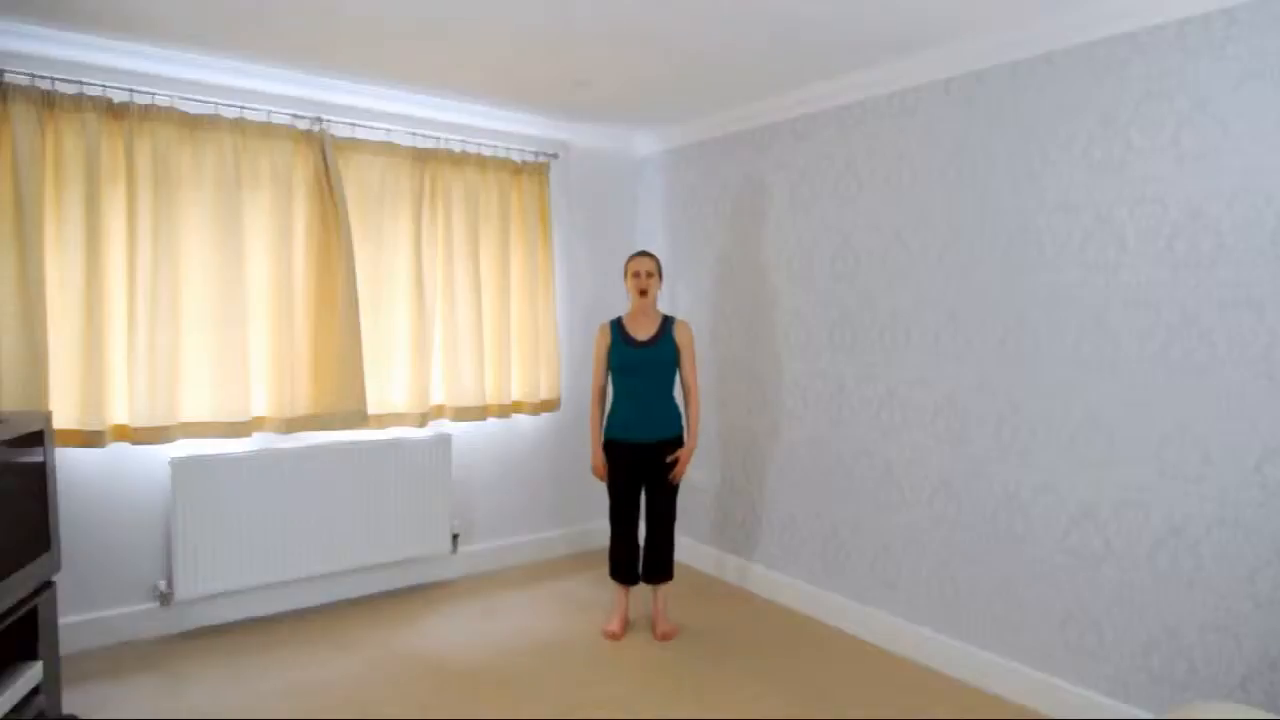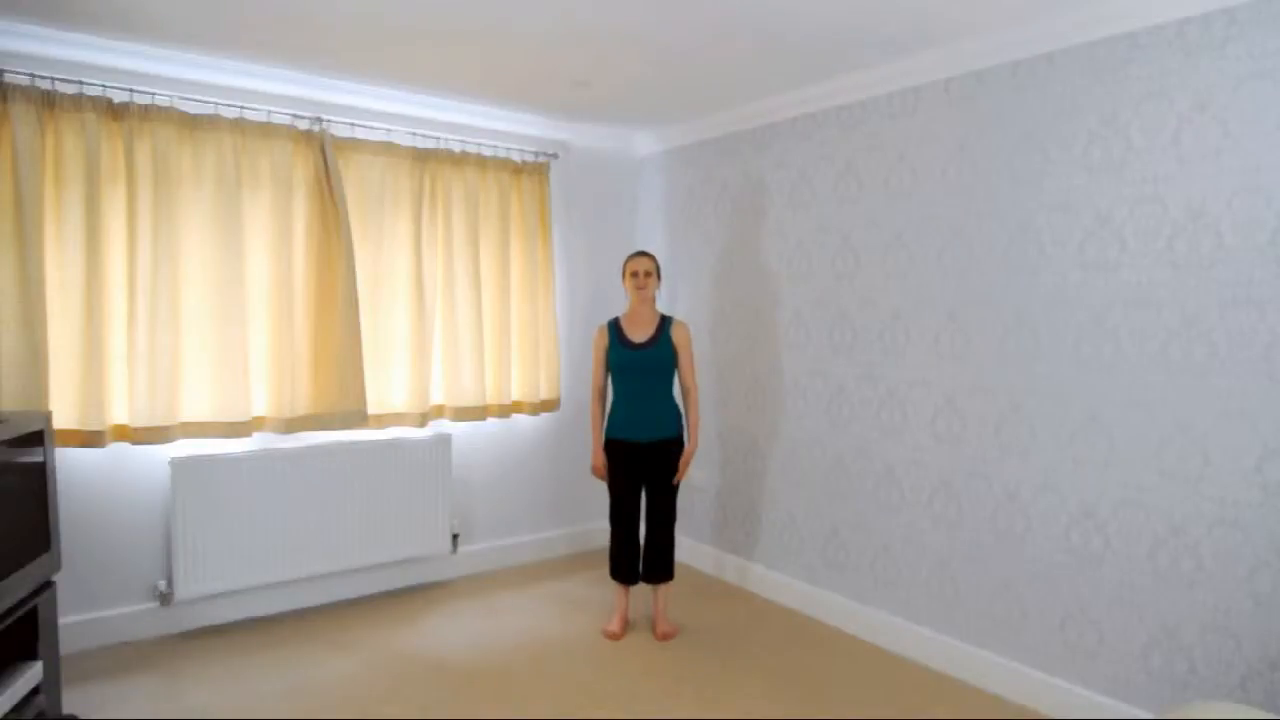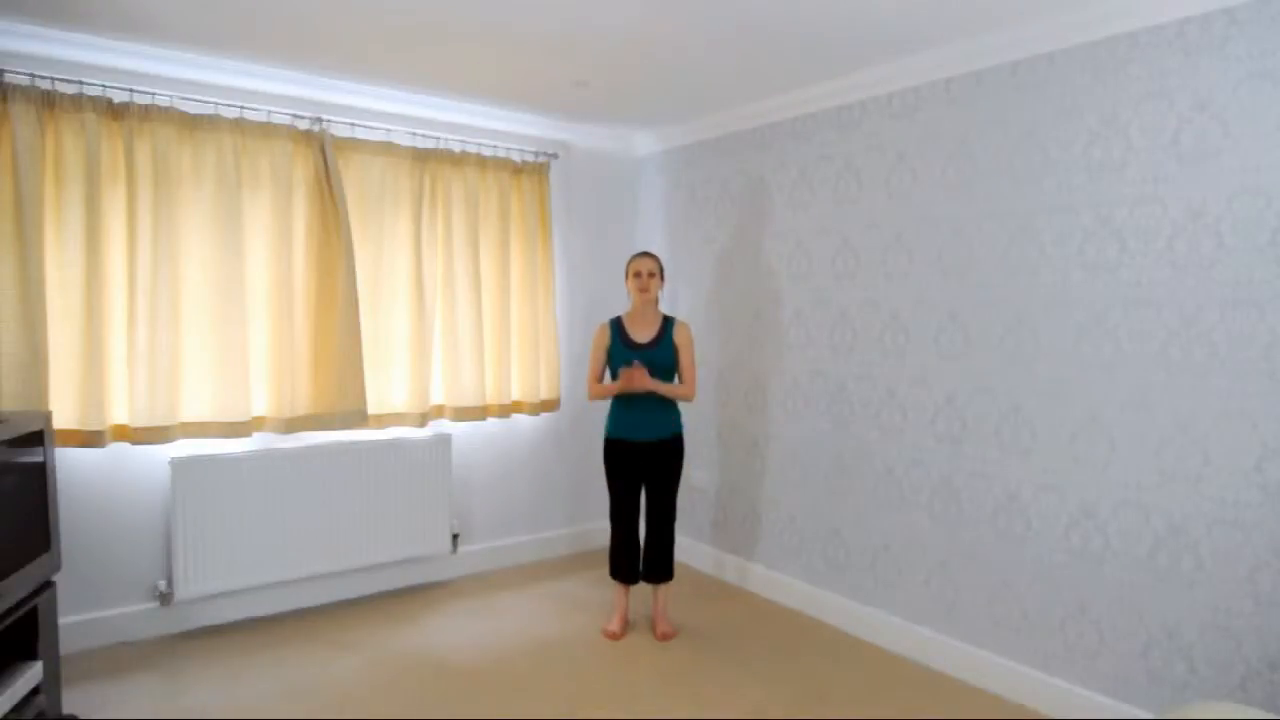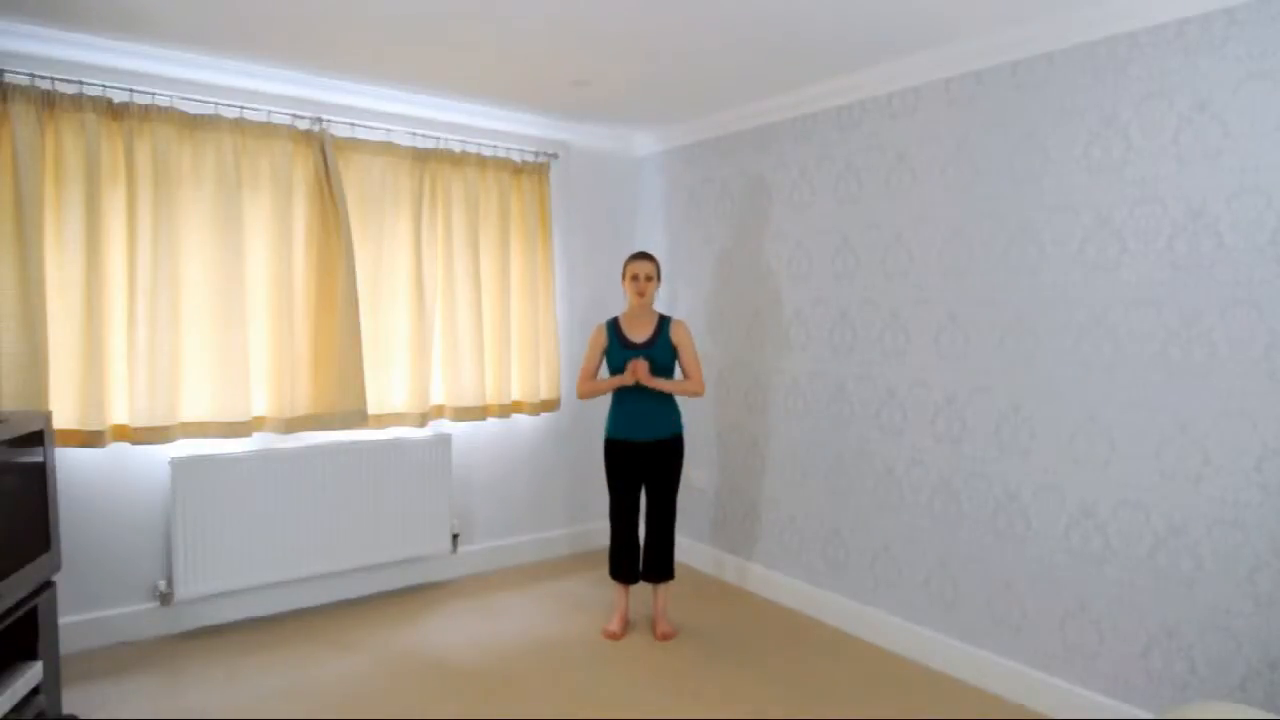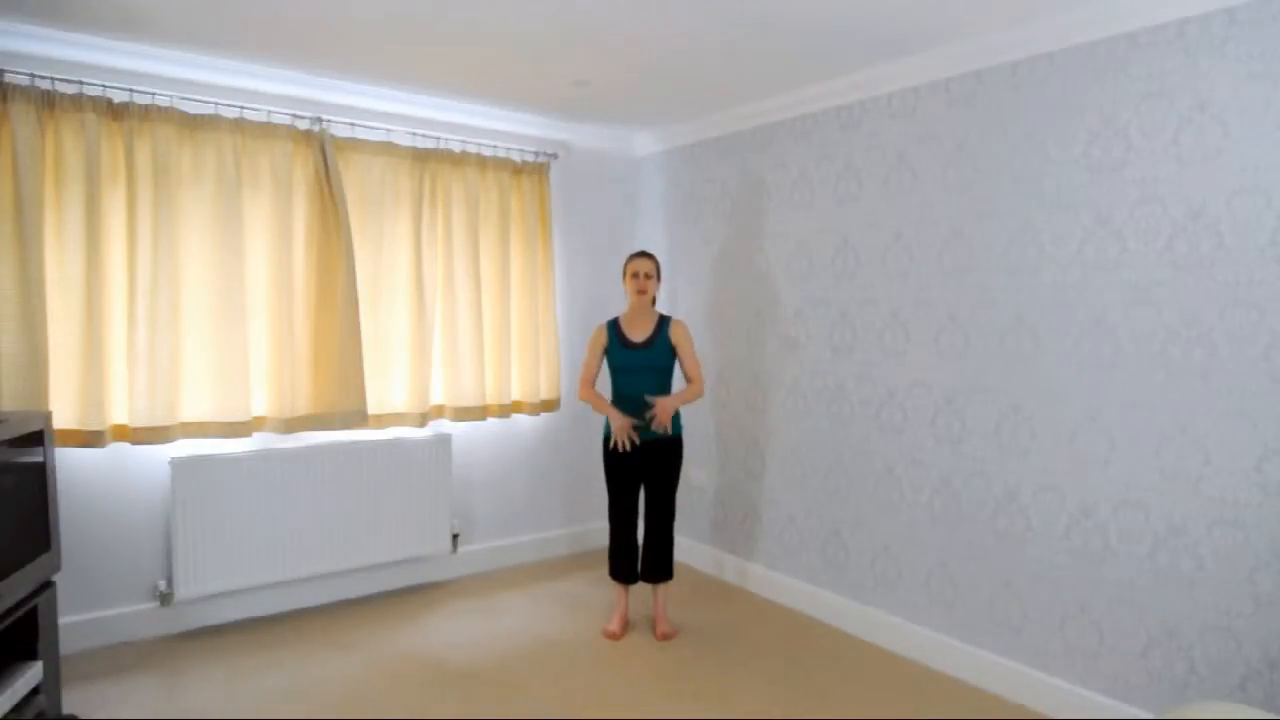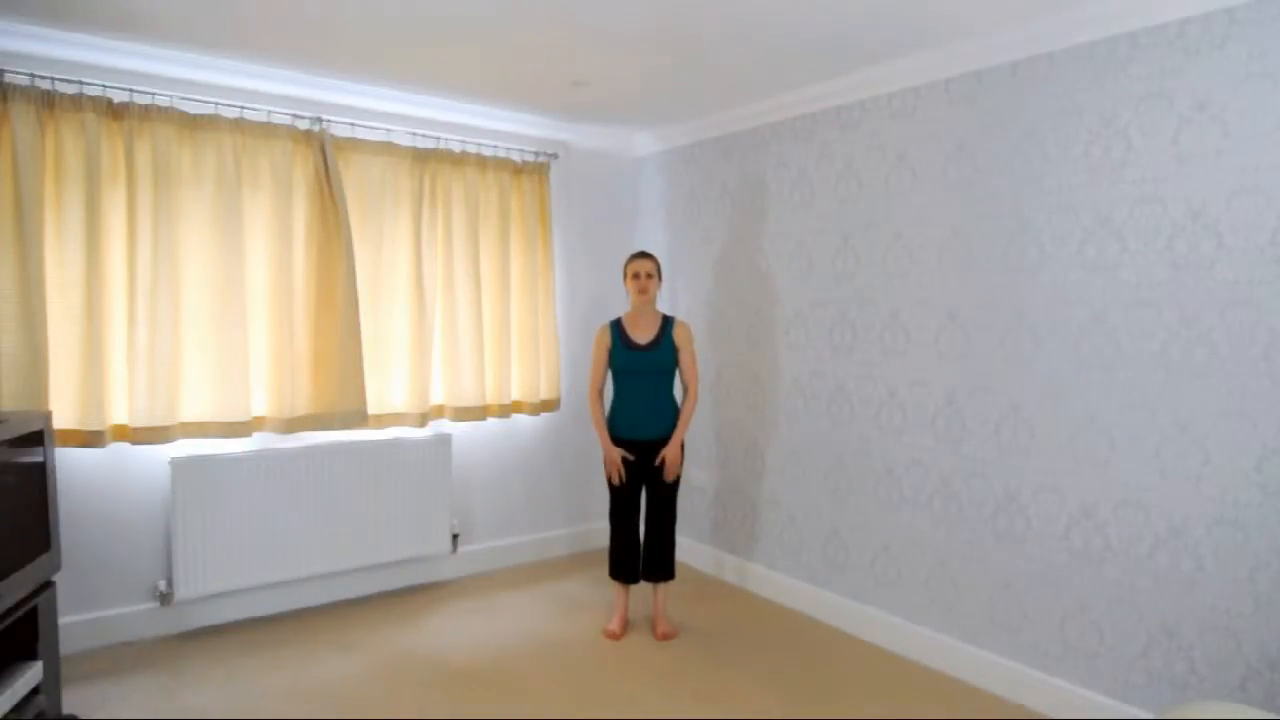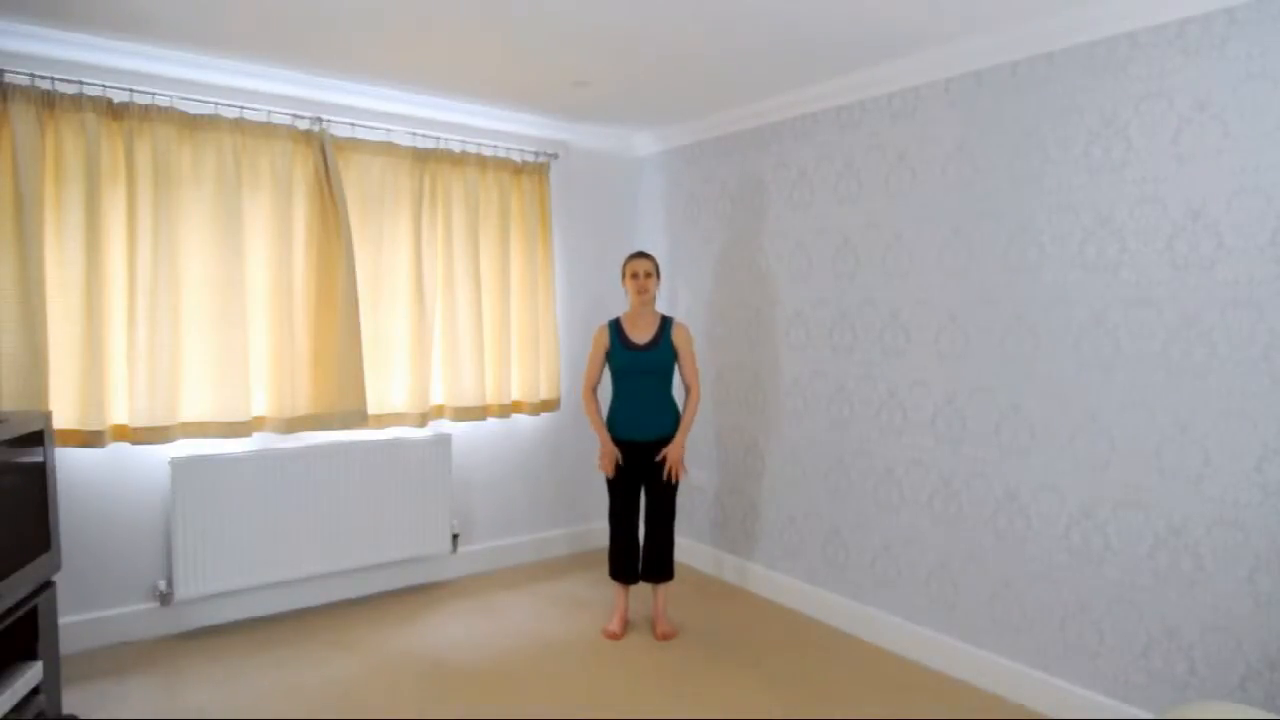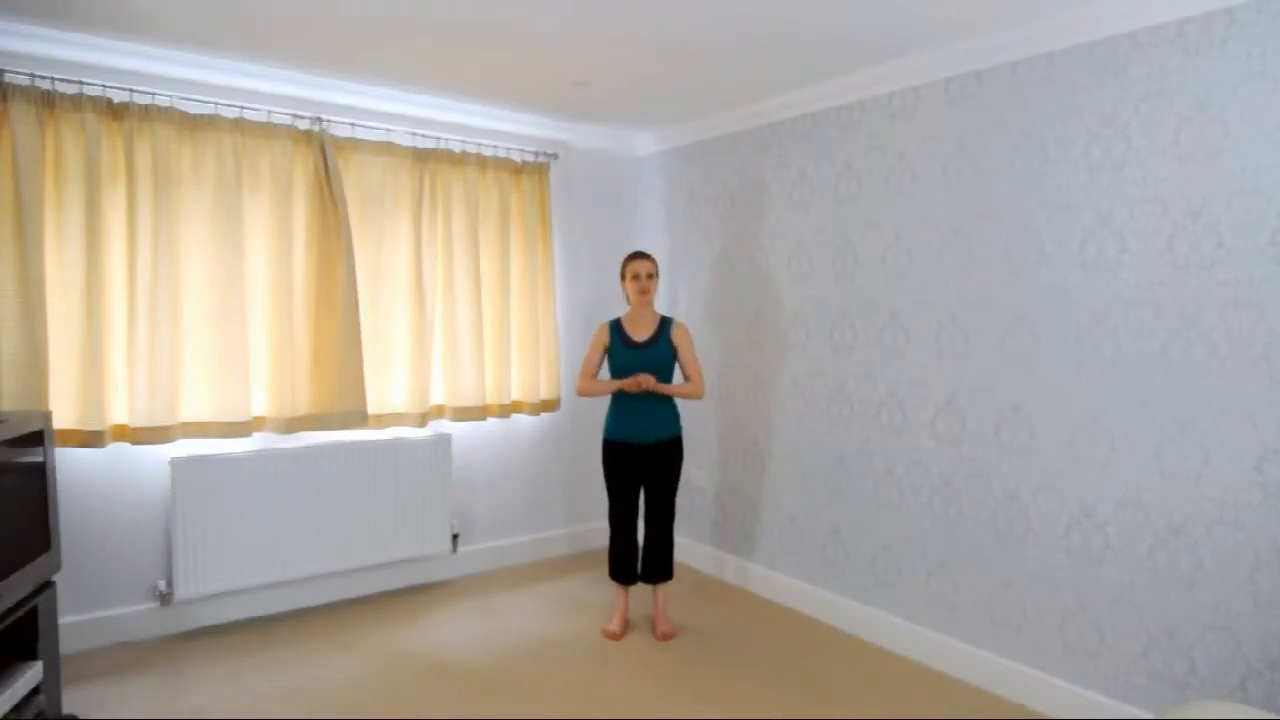
dt=0.5s
person 1, frame 1
left shoulder: (678, 330)
right shoulder: (609, 331)
left elbow: (691, 389)
right elbow: (598, 392)
left wrist: (691, 441)
right wrist: (596, 447)
left hip: (665, 442)
right hip: (621, 443)
left knee: (661, 522)
right knee: (622, 522)
left ankle: (660, 609)
right ankle: (620, 608)
person 1, frame 2
left shoulder: (676, 330)
right shoulder: (607, 332)
left elbow: (689, 389)
right elbow: (597, 393)
left wrist: (692, 442)
right wrist: (597, 447)
left hip: (665, 442)
right hip: (621, 442)
left knee: (661, 521)
right knee: (622, 521)
left ankle: (660, 609)
right ankle: (621, 608)
person 1, frame 3
left shoulder: (678, 330)
right shoulder: (608, 331)
left elbow: (689, 390)
right elbow: (593, 389)
left wrist: (651, 384)
right wrist: (621, 385)
left hip: (665, 440)
right hip: (620, 440)
left knee: (662, 520)
right knee: (622, 520)
left ankle: (660, 609)
right ankle: (620, 608)
person 1, frame 4
left shoulder: (675, 329)
right shoulder: (606, 331)
left elbow: (697, 385)
right elbow: (583, 388)
left wrist: (653, 380)
right wrist: (622, 378)
left hip: (665, 440)
right hip: (621, 441)
left knee: (662, 519)
right knee: (622, 520)
left ankle: (661, 609)
right ankle: (621, 608)
person 1, frame 5
left shoulder: (674, 329)
right shoulder: (606, 331)
left elbow: (697, 385)
right elbow: (585, 388)
left wrist: (672, 401)
right wrist: (611, 412)
left hip: (663, 441)
right hip: (621, 440)
left knee: (661, 519)
right knee: (621, 520)
left ankle: (660, 609)
right ankle: (621, 608)
person 1, frame 6
left shoulder: (678, 330)
right shoulder: (609, 333)
left elbow: (691, 390)
right elbow: (595, 392)
left wrist: (676, 442)
right wrist: (605, 443)
left hip: (665, 442)
right hip: (623, 443)
left knee: (661, 520)
right knee: (622, 521)
left ankle: (660, 610)
right ankle: (620, 609)
person 1, frame 7
left shoulder: (676, 331)
right shoulder: (607, 332)
left elbow: (693, 390)
right elbow: (588, 390)
left wrist: (680, 440)
right wrist: (603, 438)
left hip: (664, 443)
right hip: (621, 443)
left knee: (661, 521)
right knee: (622, 521)
left ankle: (660, 609)
right ankle: (621, 608)
person 1, frame 8
left shoulder: (675, 330)
right shoulder: (607, 331)
left elbow: (698, 387)
right elbow: (582, 385)
left wrist: (658, 386)
right wrist: (623, 383)
left hip: (664, 441)
right hip: (619, 442)
left knee: (660, 520)
right knee: (621, 521)
left ankle: (660, 610)
right ankle: (620, 609)
